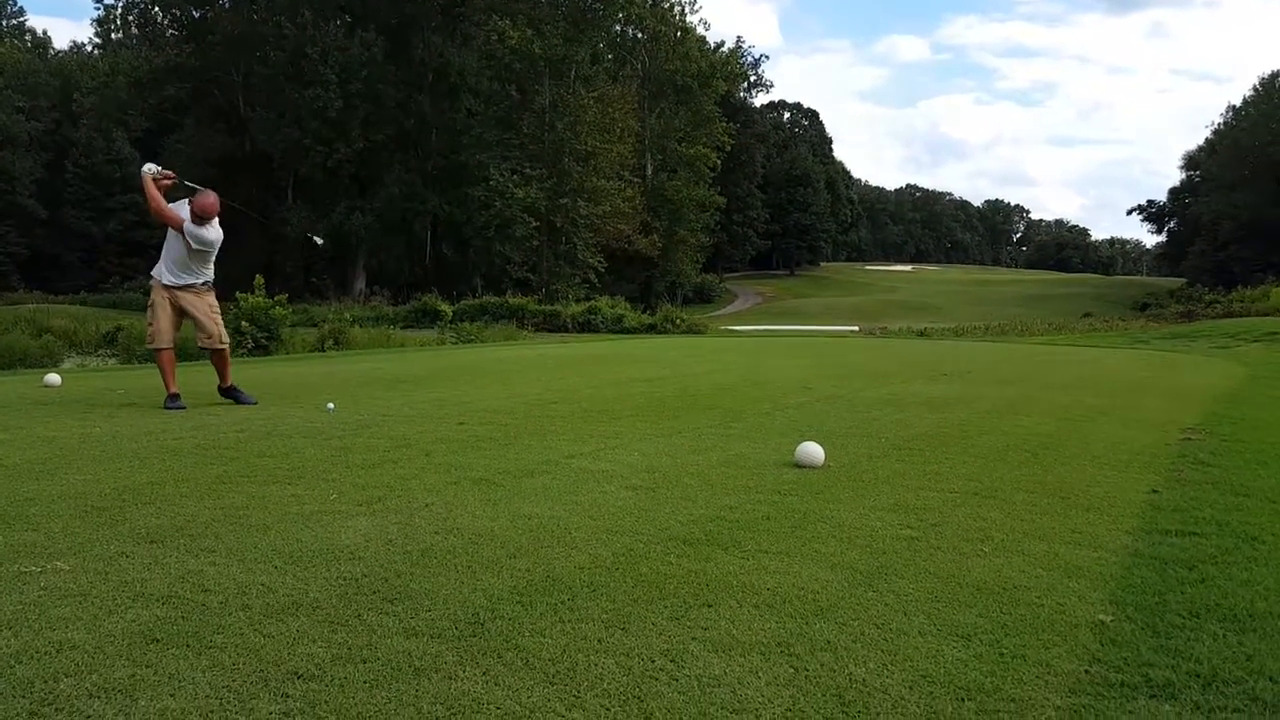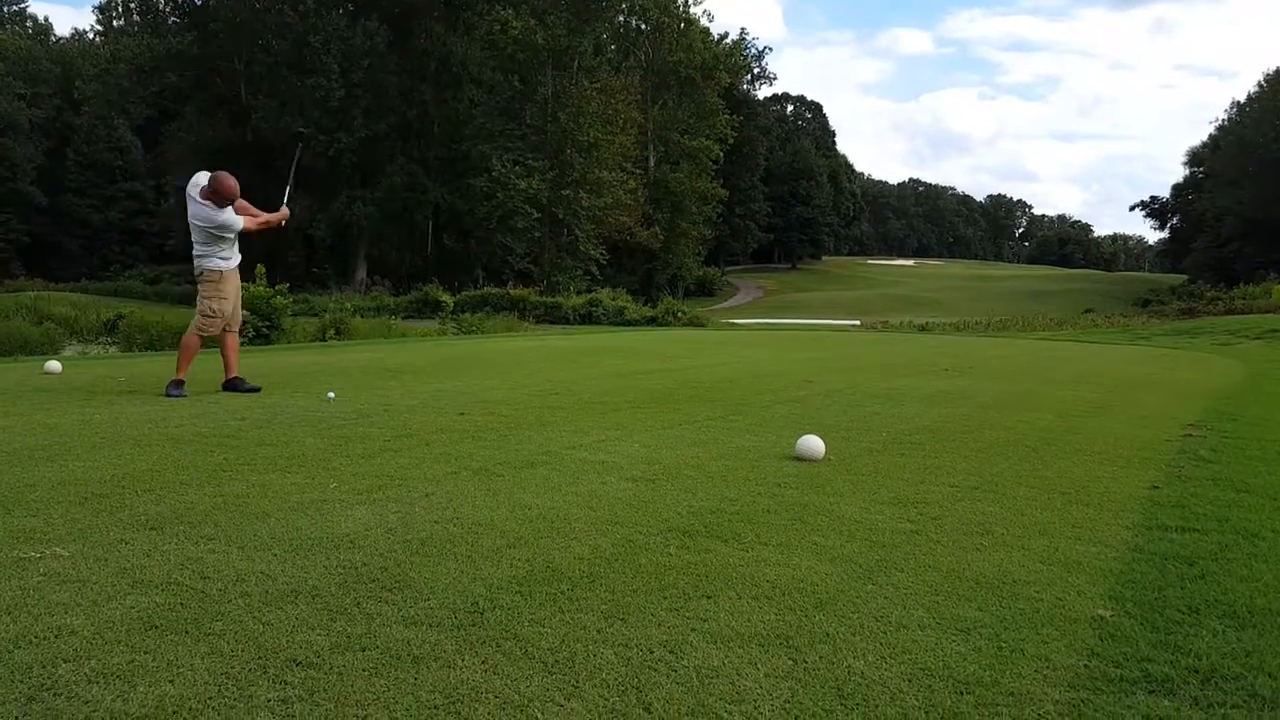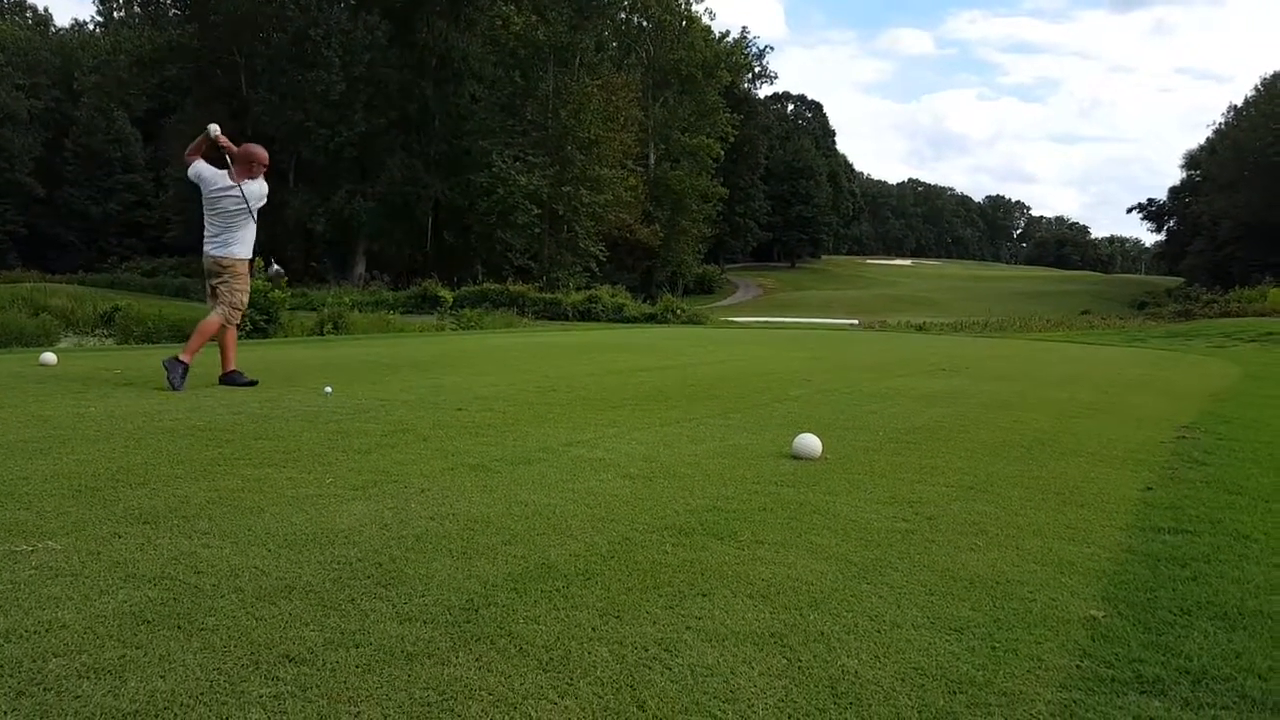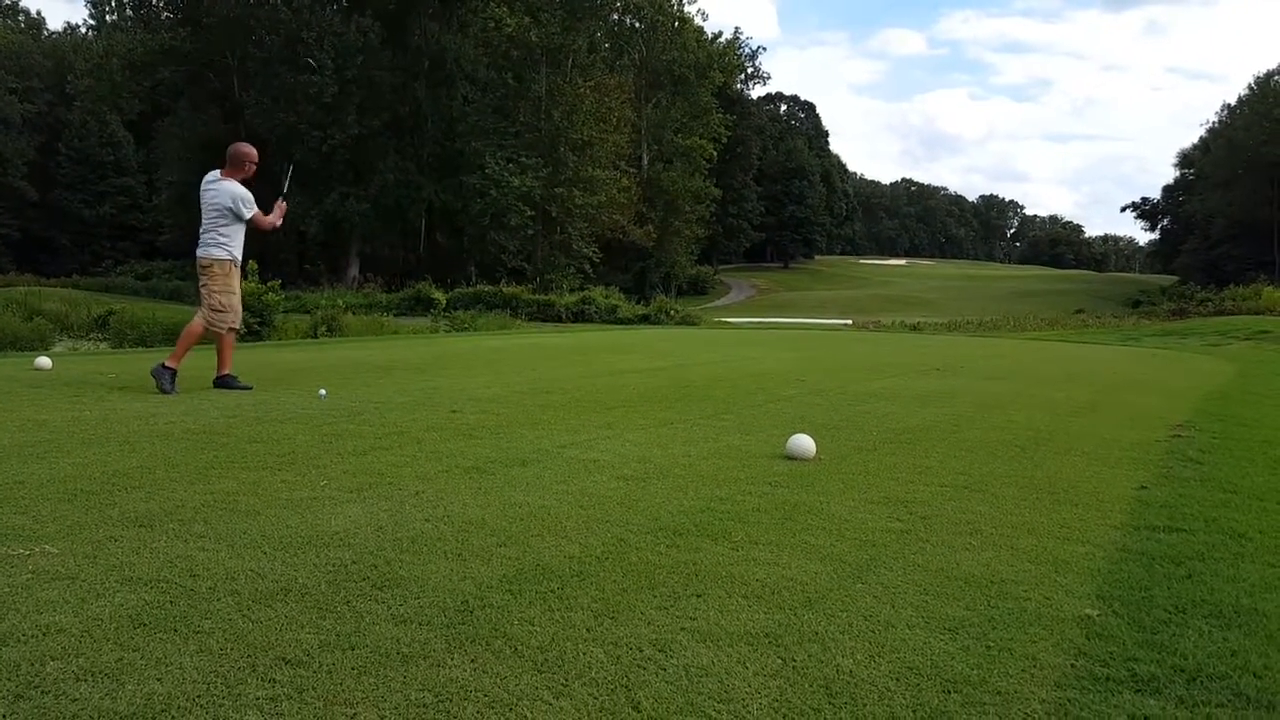
dt=0.5s
person 1, frame 1
left shoulder: (211, 235)
right shoulder: (183, 206)
right elbow: (157, 212)
left wrist: (147, 179)
right wrist: (159, 187)
left hip: (197, 289)
right hip: (163, 284)
left knee: (216, 337)
right knee: (161, 338)
left ankle: (226, 386)
right ankle: (172, 393)
person 1, frame 2
left shoulder: (200, 180)
right shoulder: (219, 218)
left elbow: (235, 201)
right elbow: (254, 224)
left wrist: (258, 213)
right wrist: (279, 216)
left hip: (226, 268)
right hip: (216, 271)
left knee: (231, 324)
right knee: (205, 324)
left ankle: (233, 377)
right ankle: (178, 380)
person 1, frame 3
left shoulder: (209, 177)
right shoulder: (257, 190)
left elbow: (190, 156)
right elbow: (258, 176)
left wrist: (207, 137)
right wrist: (232, 148)
left hip: (212, 256)
right hip: (235, 262)
left knee: (229, 315)
right knee: (224, 313)
left ankle: (229, 371)
right ankle: (181, 360)
person 1, frame 4
left shoulder: (210, 179)
right shoulder: (239, 193)
right elbow: (264, 225)
left wrist: (264, 217)
right wrist: (278, 214)
left hip: (222, 261)
right hip: (220, 262)
left knee: (230, 319)
right knee: (209, 317)
left ankle: (224, 374)
right ankle: (168, 367)
